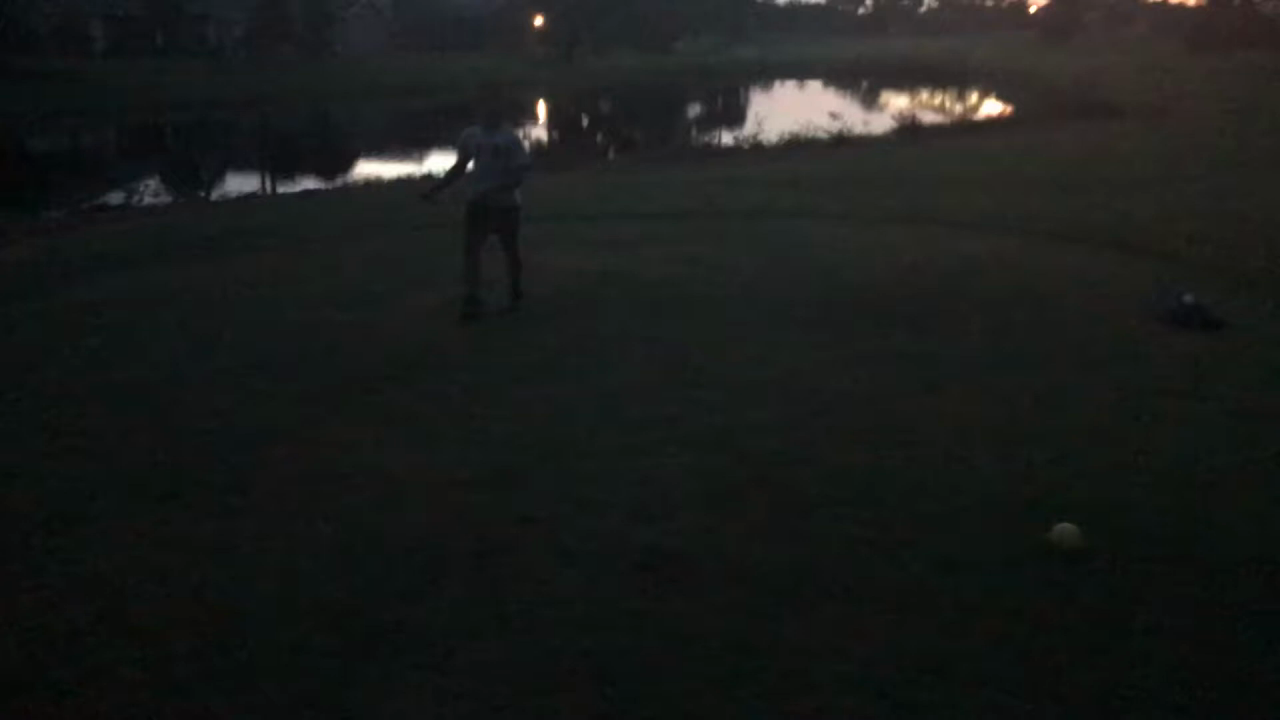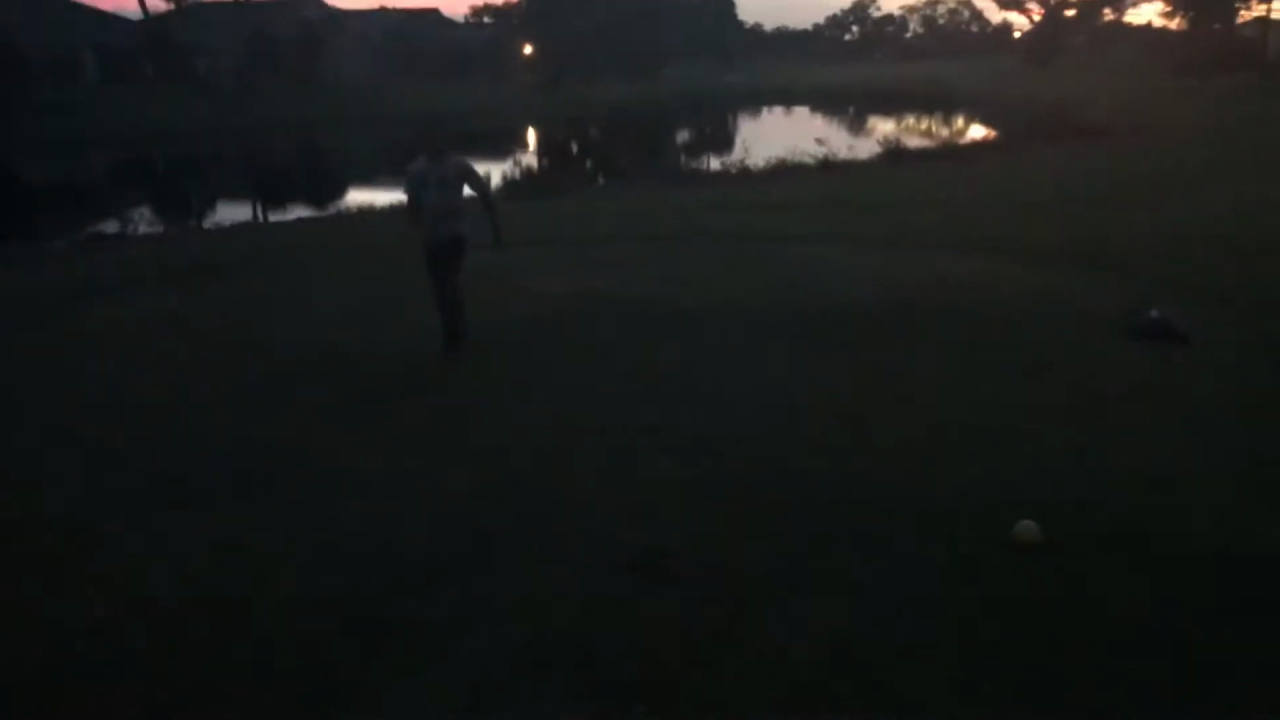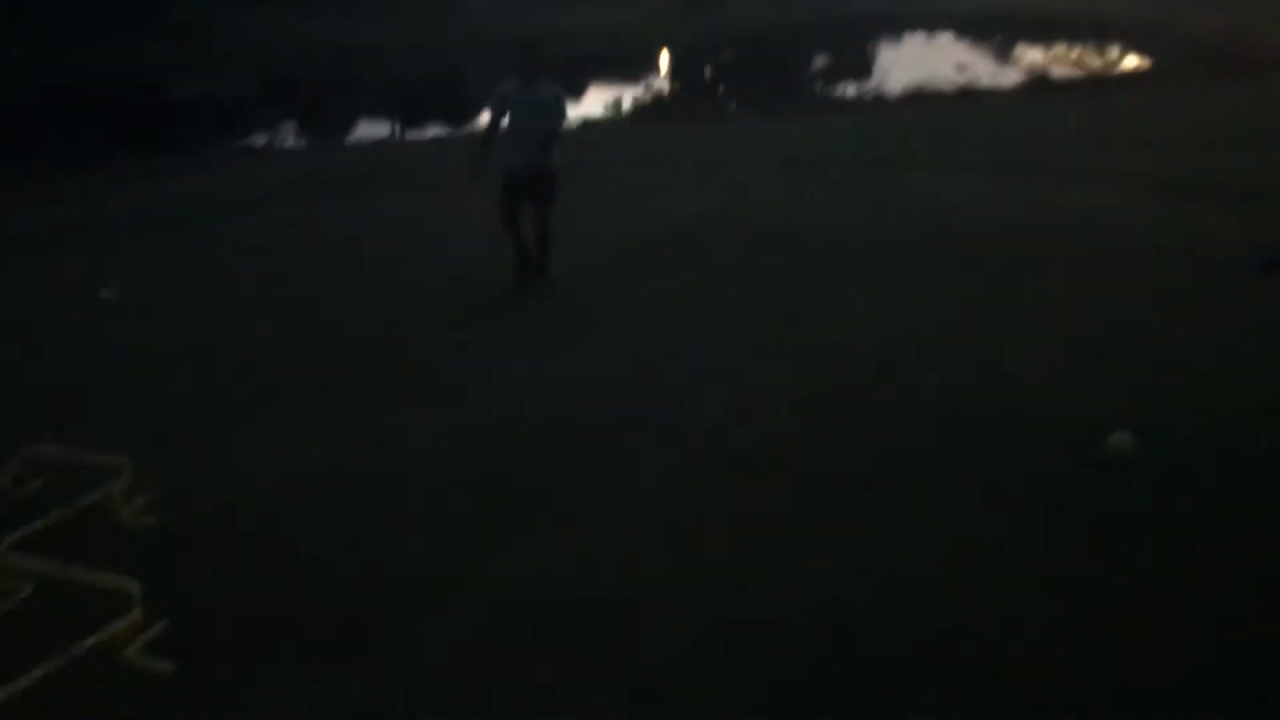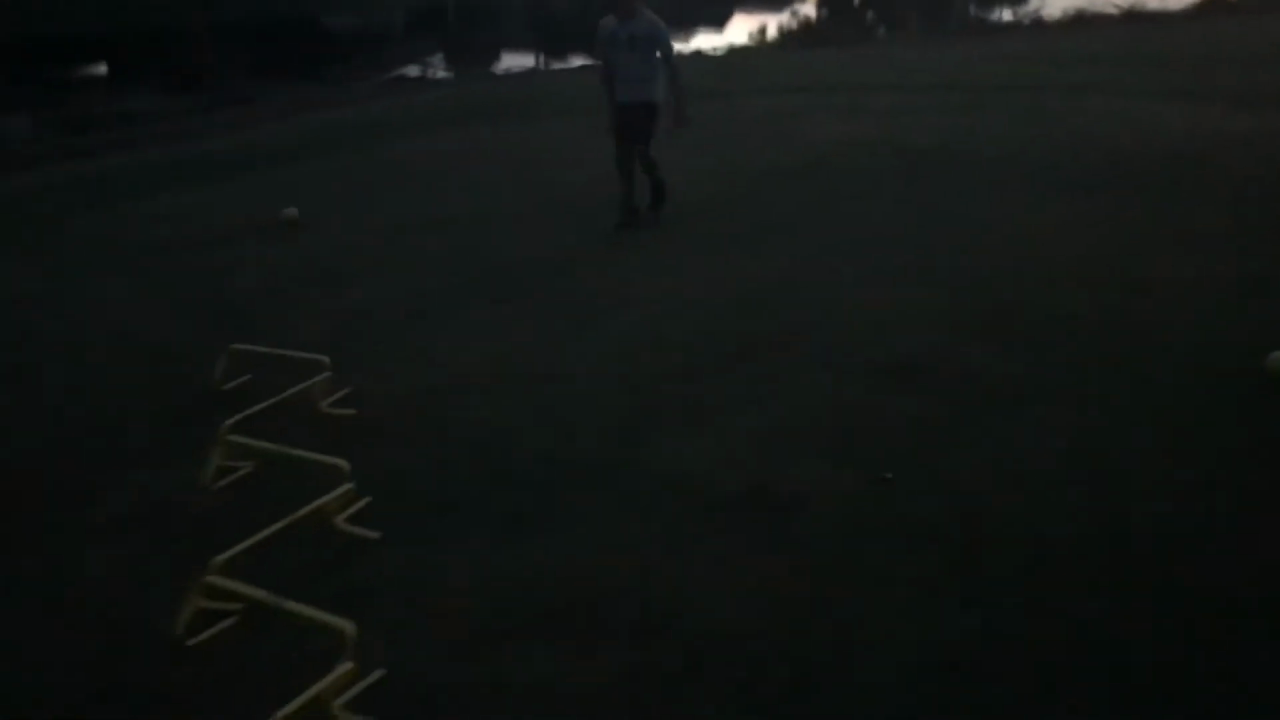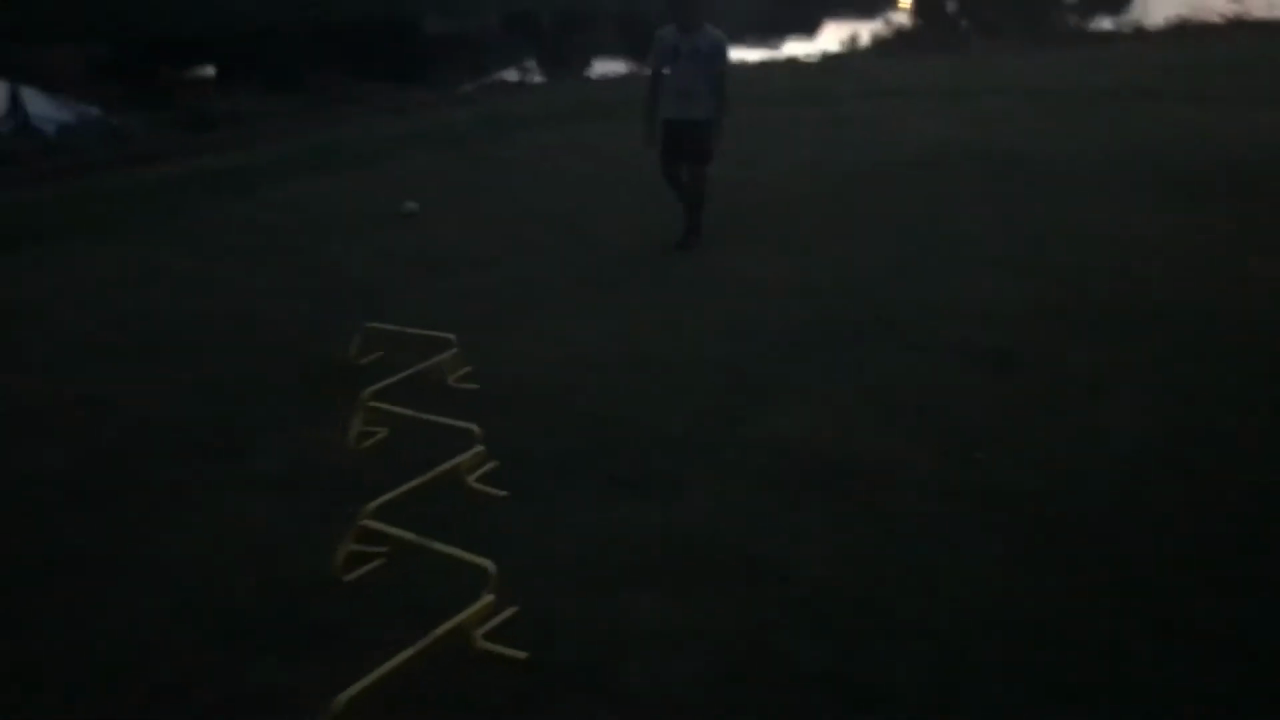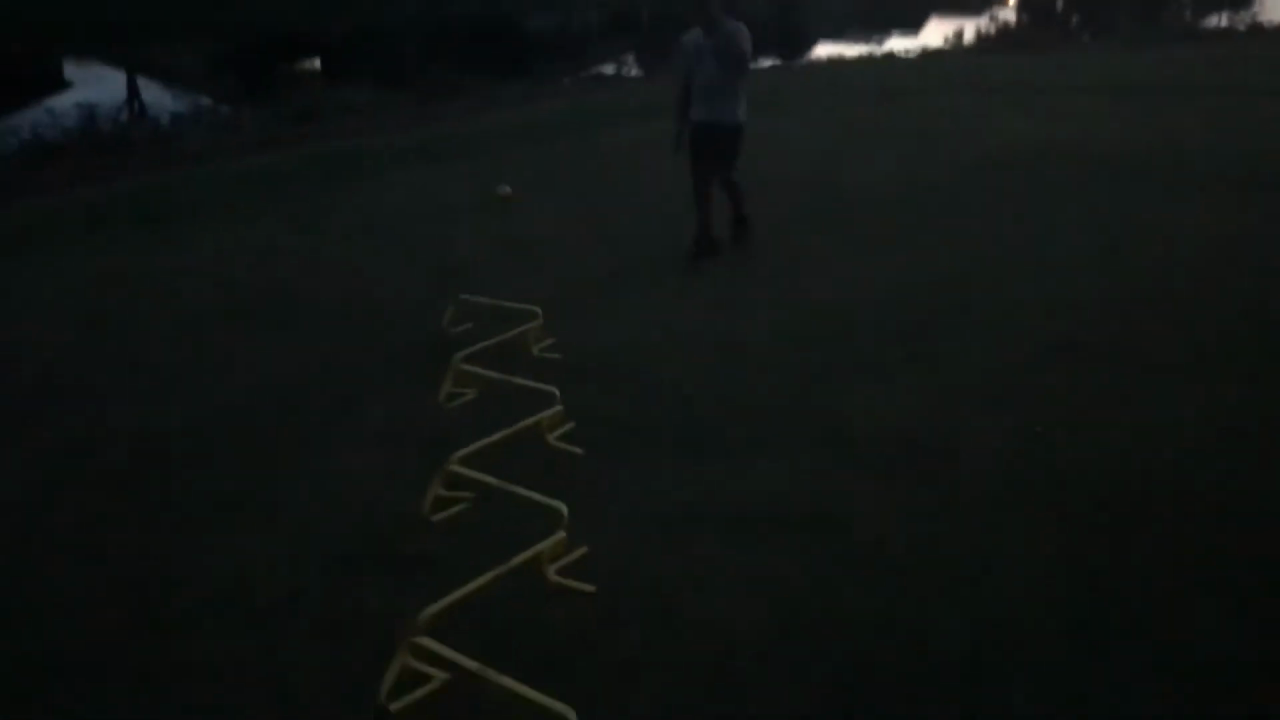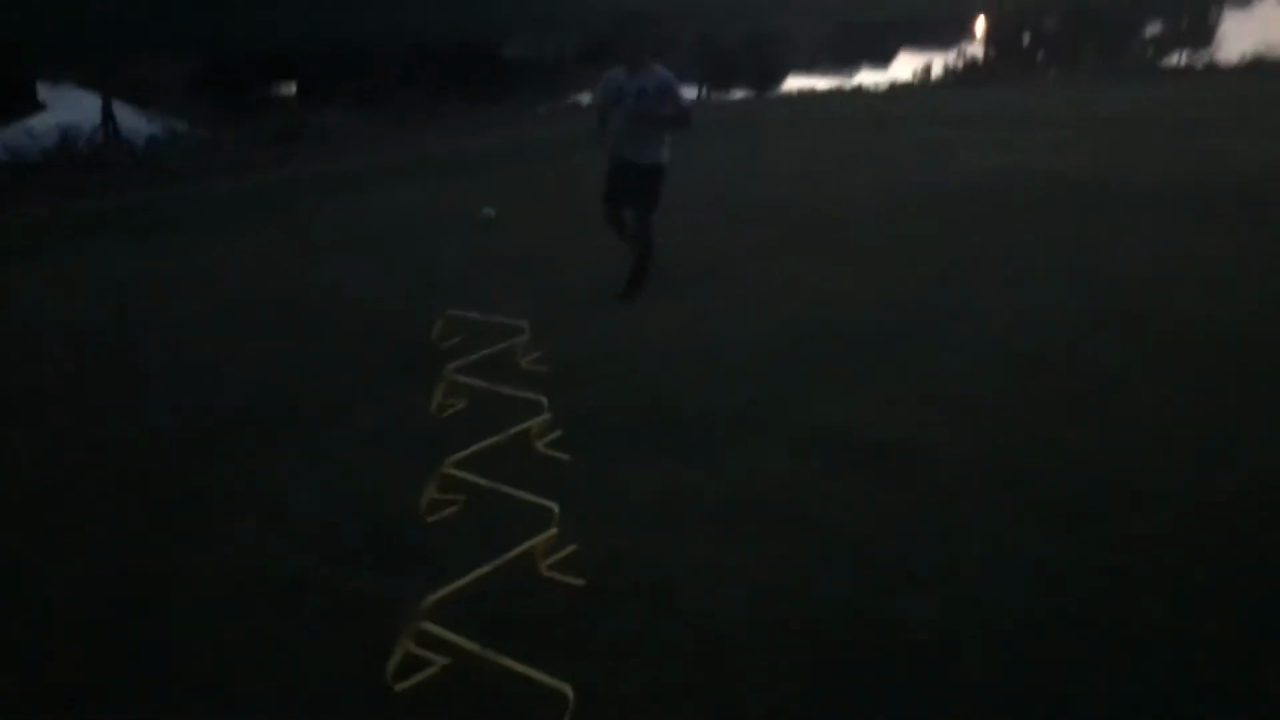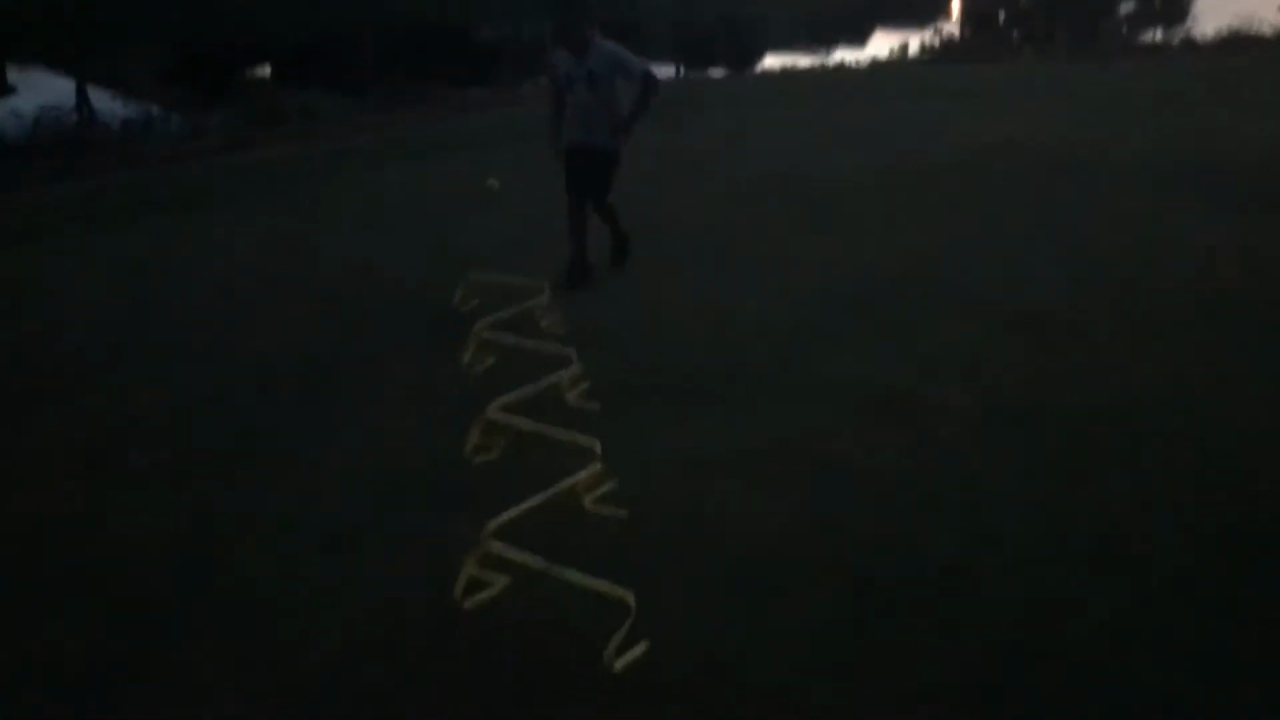
dt=0.5s
person 1, frame 1
left shoulder: (509, 138)
right shoulder: (471, 135)
left elbow: (519, 174)
right elbow: (460, 167)
left wrist: (492, 191)
right wrist: (437, 189)
left hip: (506, 203)
right hip: (478, 201)
left knee: (510, 249)
right knee: (471, 246)
left ankle: (515, 292)
right ankle: (472, 301)
person 1, frame 2
left shoulder: (458, 165)
right shoulder: (416, 168)
left elbow: (483, 193)
right elbow: (413, 203)
left wrist: (496, 228)
right wrist: (420, 230)
left hip: (455, 233)
right hip: (431, 235)
left knee: (449, 282)
right knee: (438, 285)
left ankle: (457, 329)
right ankle: (451, 331)
person 1, frame 3
left shoulder: (553, 94)
right shoulder: (508, 90)
left elbow: (554, 135)
right elbow: (494, 124)
left wrist: (532, 162)
right wrist: (482, 158)
left hip: (544, 165)
right hip: (514, 163)
left knee: (541, 216)
right knee: (507, 214)
left ankle: (540, 265)
right ankle: (525, 258)
person 1, frame 4
left shoulder: (652, 25)
right shoulder: (606, 26)
left elbow: (670, 64)
right elbow: (607, 68)
left wrist: (679, 105)
right wrist: (611, 107)
left hip: (646, 98)
right hip: (620, 99)
left knee: (638, 151)
right knee: (622, 153)
left ankle: (657, 184)
right ankle: (629, 208)
person 1, frame 5
left shoulder: (715, 40)
right shoulder: (664, 37)
left elbow: (721, 87)
right elbow: (656, 80)
left wrist: (718, 125)
right wrist: (651, 123)
left hip: (703, 117)
right hip: (672, 115)
left knee: (696, 171)
right knee: (668, 170)
left ankle: (694, 227)
right ankle: (692, 205)
person 1, frame 6
left shoulder: (736, 32)
right shoulder: (689, 40)
left elbow: (741, 66)
right elbow: (686, 86)
left wrist: (720, 26)
right wrist: (681, 126)
left hip: (729, 117)
right hip: (700, 118)
left knee: (724, 176)
right knee: (700, 177)
left ankle: (740, 218)
right ankle: (705, 237)
person 1, frame 7
left shoulder: (662, 80)
right shoulder: (611, 79)
left elbow: (684, 119)
right elbow: (601, 117)
left wrist: (651, 116)
right wrist: (610, 143)
left hip: (650, 160)
right hip: (621, 159)
left knee: (641, 218)
right knee: (613, 215)
left ankle: (638, 277)
right ankle: (642, 255)
person 1, frame 8
left shoulder: (610, 55)
right shoulder: (558, 59)
left elbow: (649, 81)
left wrist: (628, 121)
right wrist: (556, 134)
left hip: (606, 141)
right hip: (576, 140)
left knee: (597, 201)
right knee: (576, 202)
left ankle: (619, 238)
right ankle: (579, 265)
